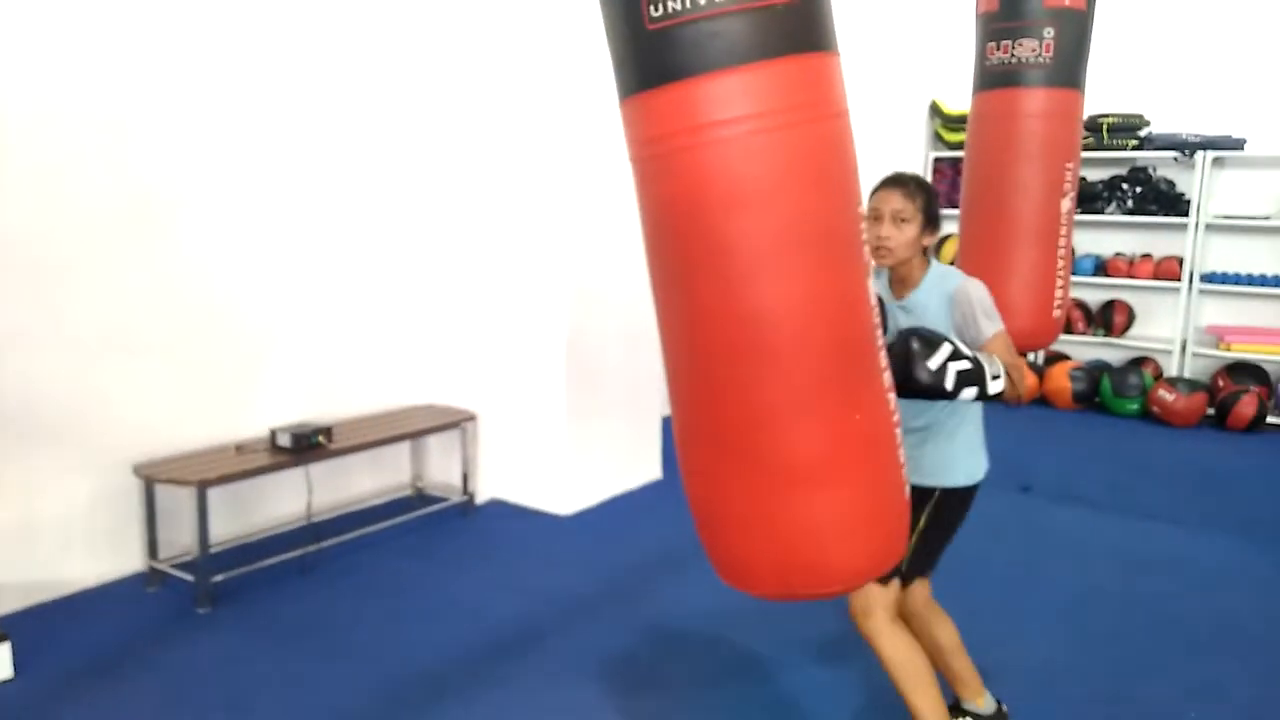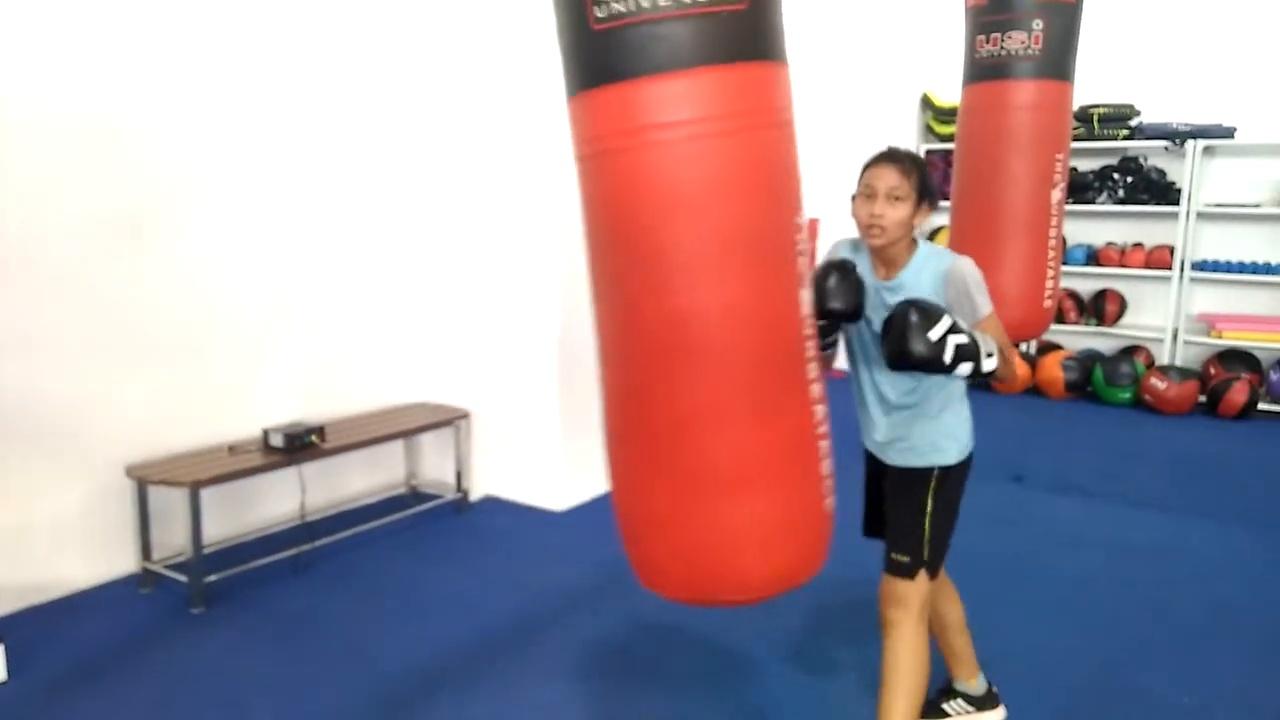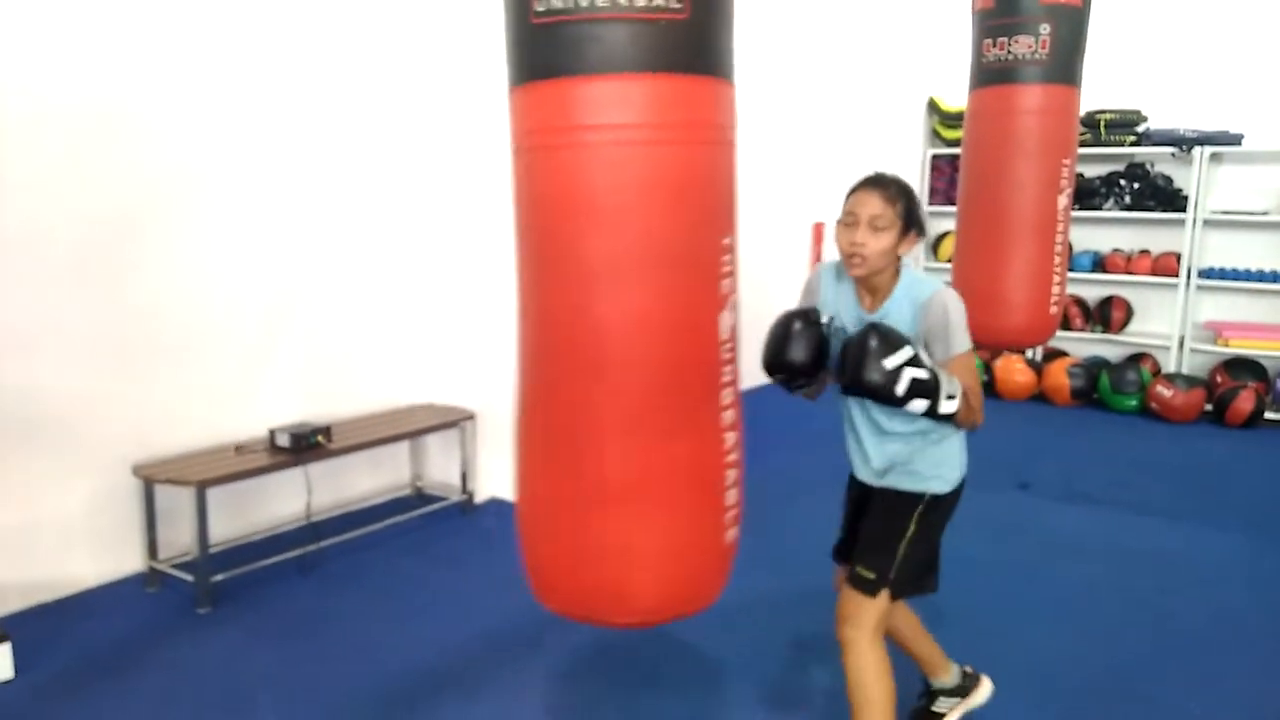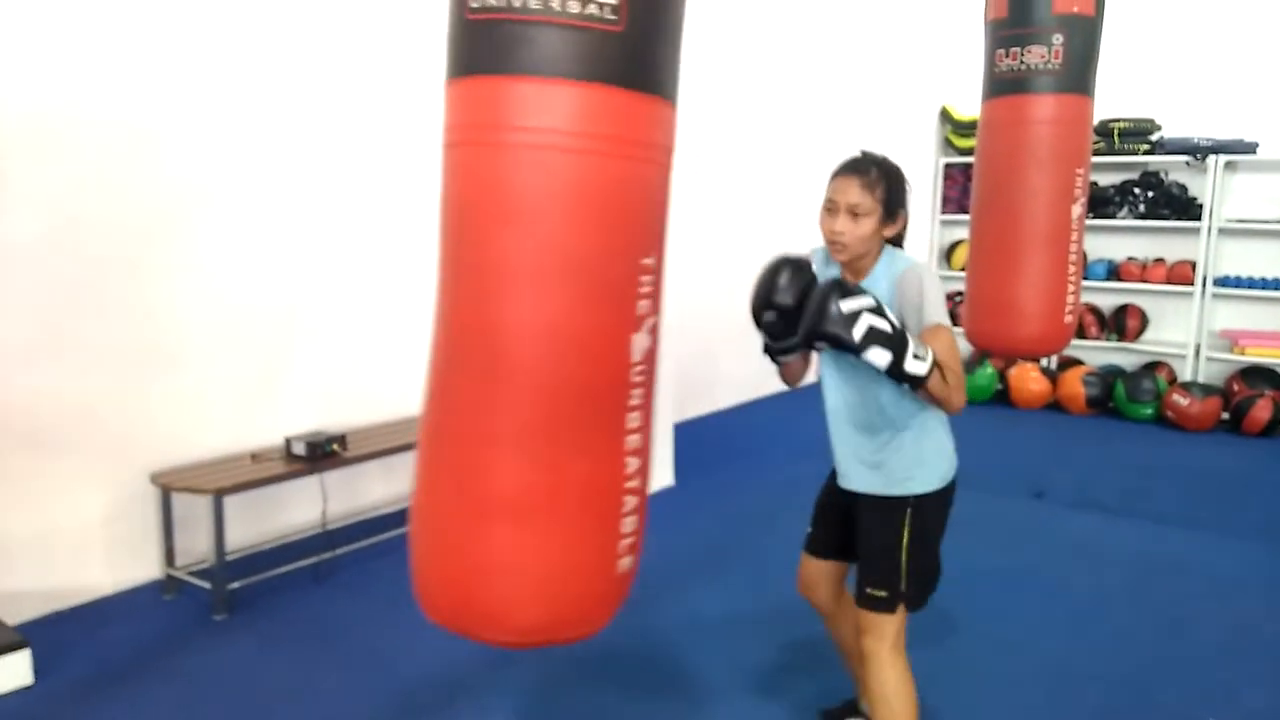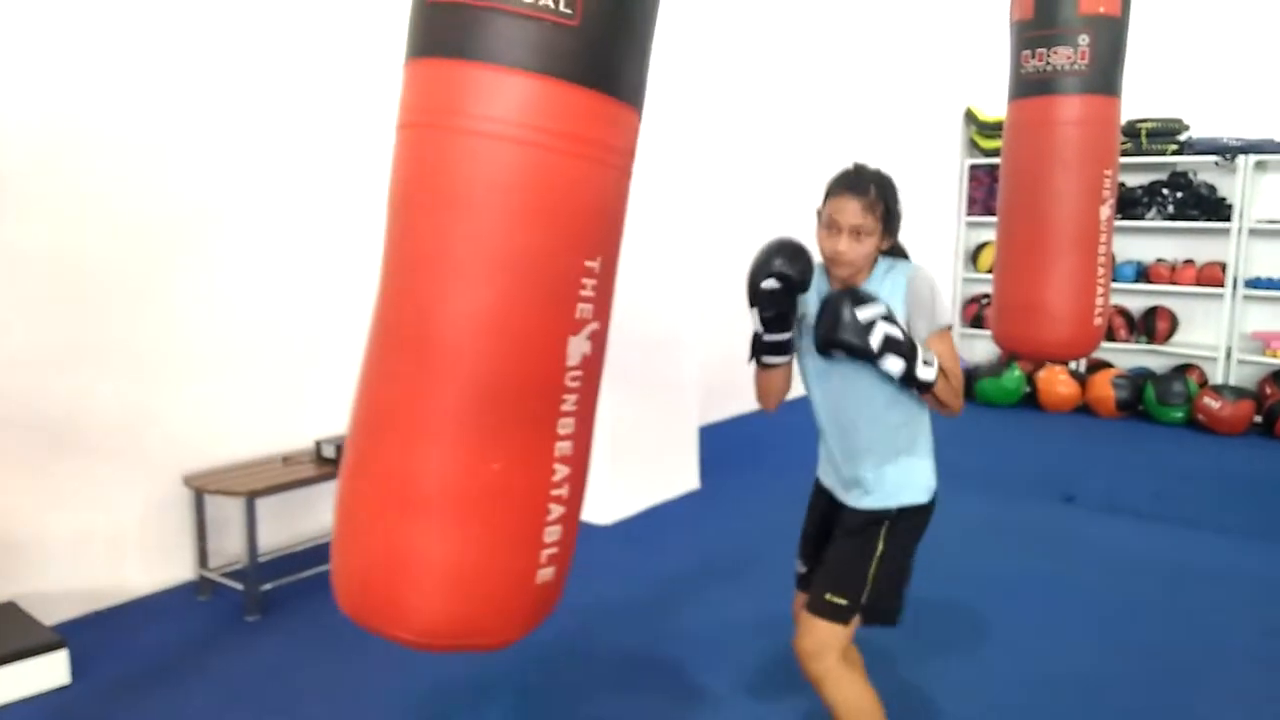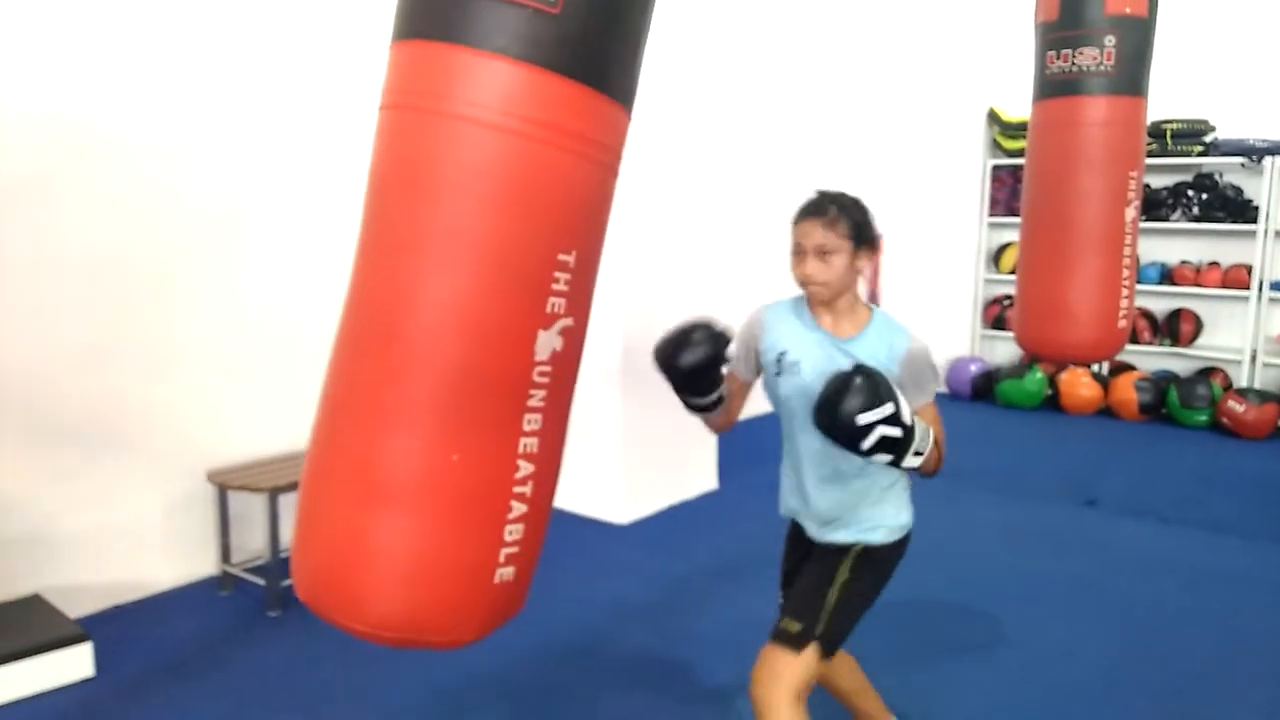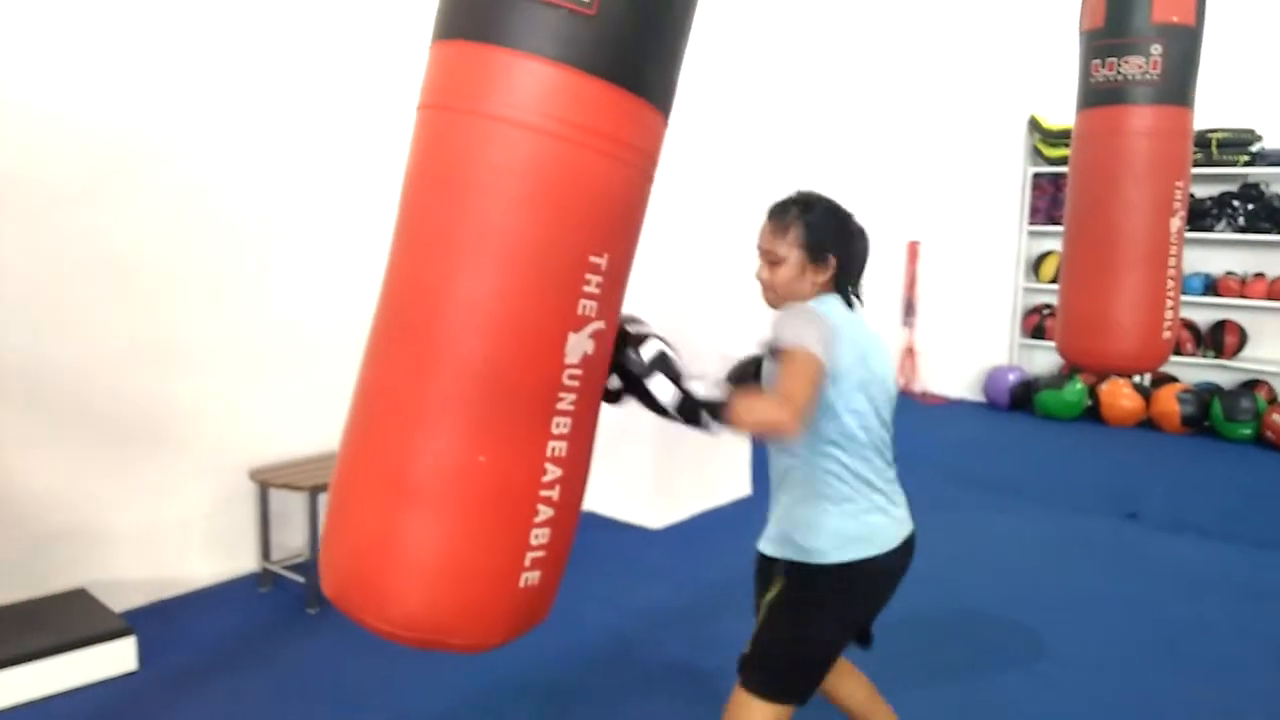
dt=0.2s
person 1, frame 1
left shoulder: (962, 294)
right shoulder: (869, 287)
left elbow: (1016, 384)
left hip: (943, 473)
right hip: (897, 466)
left knee: (870, 604)
right knee: (908, 599)
person 1, frame 2
left shoulder: (953, 272)
right shoulder: (842, 261)
left elbow: (1005, 365)
right elbow: (819, 361)
left wrist: (961, 350)
right wrist: (824, 323)
left hip: (932, 453)
right hip: (880, 444)
left knee: (901, 600)
right knee: (922, 573)
person 1, frame 3
left shoulder: (934, 302)
right shoulder: (824, 284)
left elbow: (971, 412)
right elbow: (813, 383)
left wrist: (919, 386)
right wrist: (795, 369)
left hip: (923, 477)
right hip: (869, 468)
left knee: (856, 621)
right knee: (868, 592)
person 1, frame 4
left shoulder: (911, 279)
right shoulder: (818, 270)
left elbow: (951, 395)
right elbow: (794, 375)
left wrist: (885, 342)
right wrist: (780, 332)
left hip: (909, 480)
right hip: (853, 468)
left knee: (876, 635)
right knee: (817, 582)
person 1, frame 5
left shoulder: (913, 285)
right shoulder: (807, 286)
left elbow: (952, 398)
right elbow: (770, 397)
left wrist: (894, 349)
right wrist: (773, 319)
left hip: (892, 497)
right hip: (836, 483)
left knee: (816, 647)
right knee: (810, 615)
person 1, frame 6
left shoulder: (904, 349)
right shoulder: (770, 324)
left elbow: (932, 459)
right elbow: (723, 417)
left wrist: (901, 437)
right wrist: (697, 385)
left hip: (866, 533)
right hip: (808, 518)
right knee: (804, 655)
person 1, frame 7
left shoulder: (805, 320)
right shoulder: (847, 329)
left elbow: (782, 419)
right wrist: (759, 387)
left hip: (825, 552)
right knee: (815, 659)
